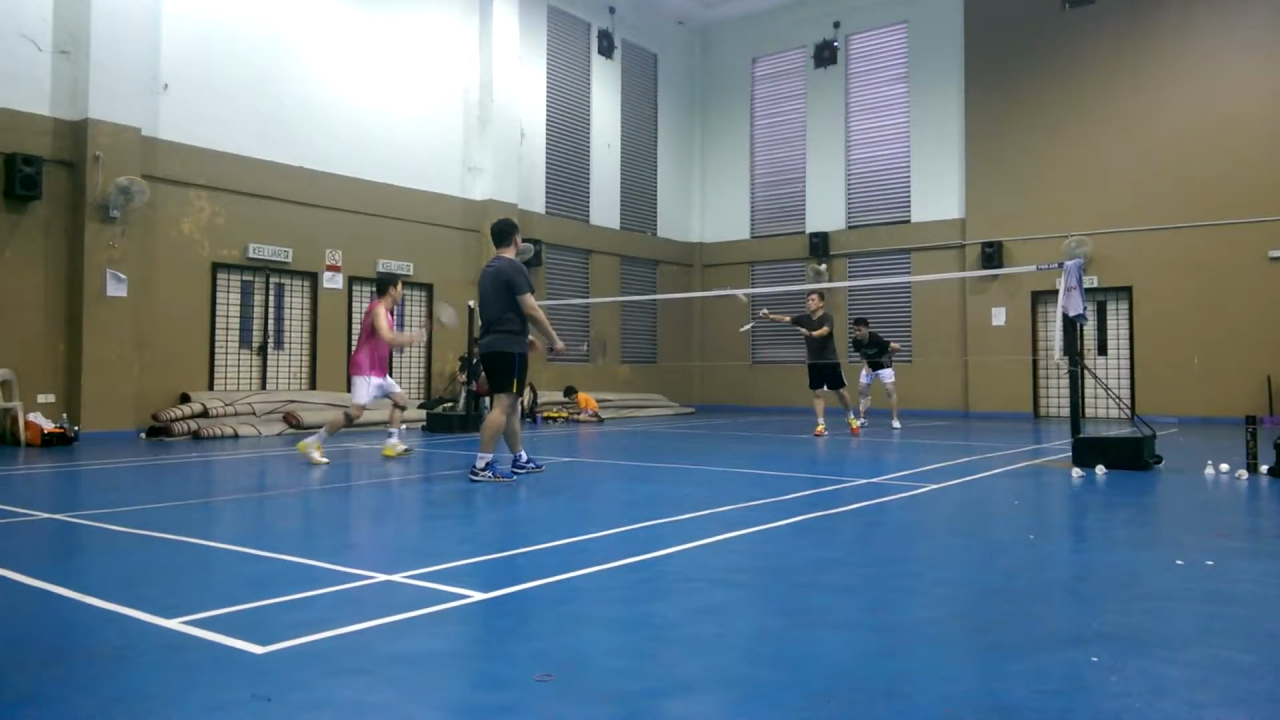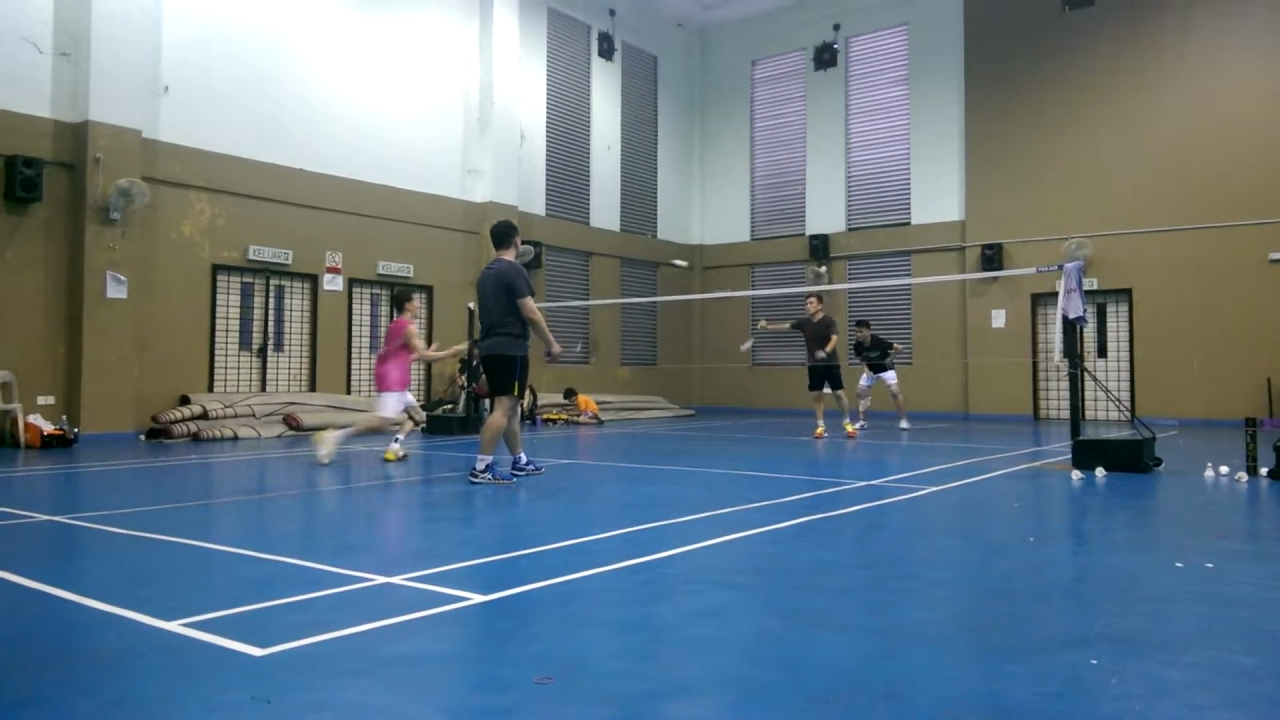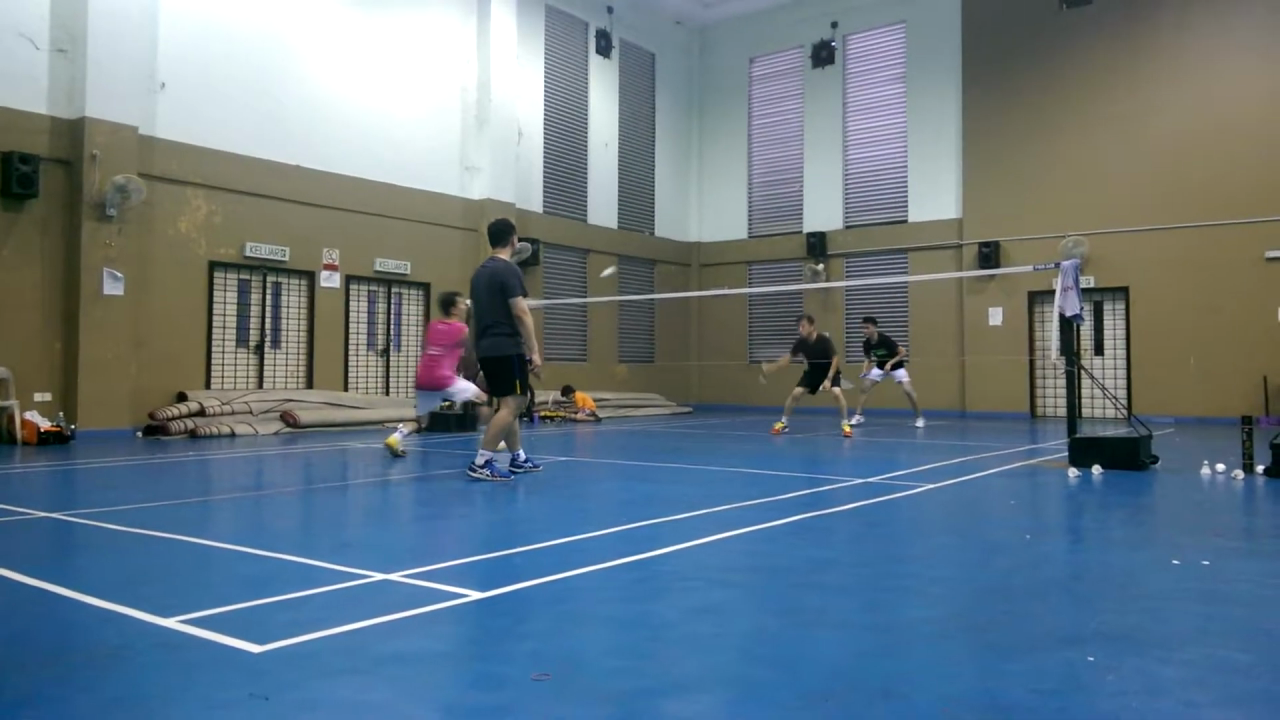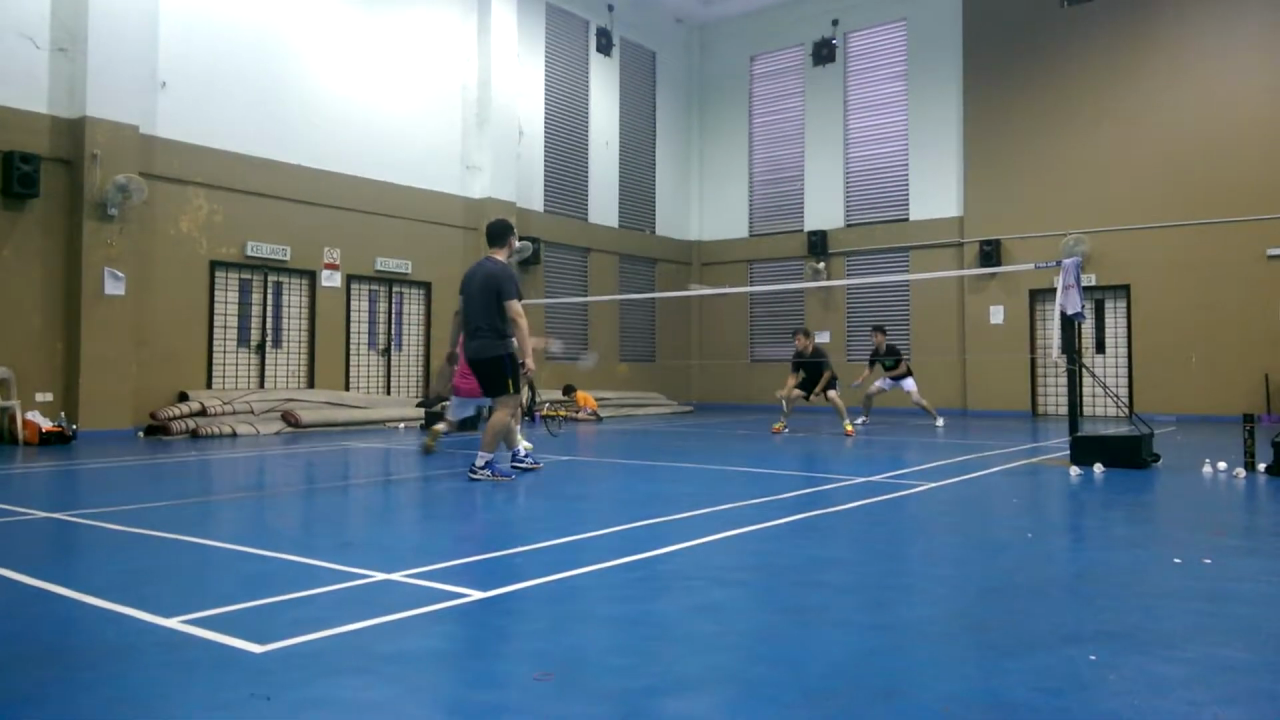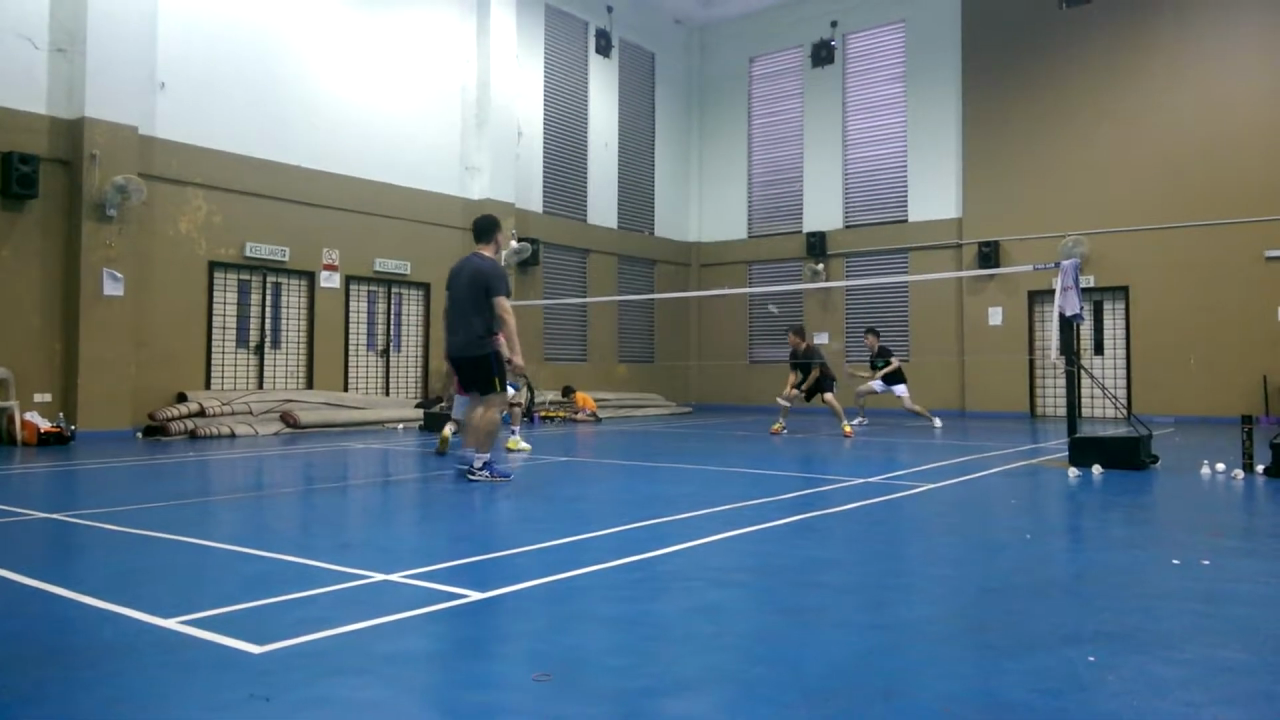
dt=0.2s
person 1, frame 1
left shoulder: (487, 271)
right shoulder: (514, 268)
right elbow: (531, 311)
left wrist: (525, 337)
right wrist: (554, 340)
left hip: (490, 346)
right hip: (508, 347)
left knee: (511, 404)
right knee: (502, 405)
left ankle: (520, 459)
right ankle: (482, 466)
person 1, frame 2
left shoulder: (486, 273)
right shoulder: (514, 271)
right elbow: (530, 314)
right wrist: (551, 343)
left hip: (490, 349)
right hip: (509, 350)
left knee: (510, 407)
right knee: (504, 408)
left ankle: (519, 460)
right ankle: (481, 468)
person 1, frame 3
left shoulder: (480, 272)
right shoulder: (508, 270)
left elbow: (477, 315)
right elbow: (521, 314)
left wrist: (471, 349)
right wrist: (534, 352)
left hip: (487, 349)
right hip: (506, 349)
left knee: (508, 405)
right knee: (511, 405)
left ankle: (518, 458)
right ankle: (481, 463)
person 1, frame 4
left shoulder: (472, 272)
right shoulder: (504, 272)
left elbow: (460, 312)
right elbow: (516, 316)
left wrist: (453, 346)
right wrist: (527, 355)
left hip: (475, 350)
right hip: (496, 349)
left knee: (504, 404)
right knee: (507, 405)
left ankle: (518, 454)
right ankle: (481, 465)
person 1, frame 5
left shoulder: (458, 267)
right shoulder: (492, 269)
left elbow: (448, 310)
right elbow: (503, 313)
left wrist: (450, 342)
right wrist: (516, 353)
left hip: (457, 348)
right hip: (481, 347)
left knee: (476, 402)
right knee: (495, 403)
right ankle: (479, 466)
